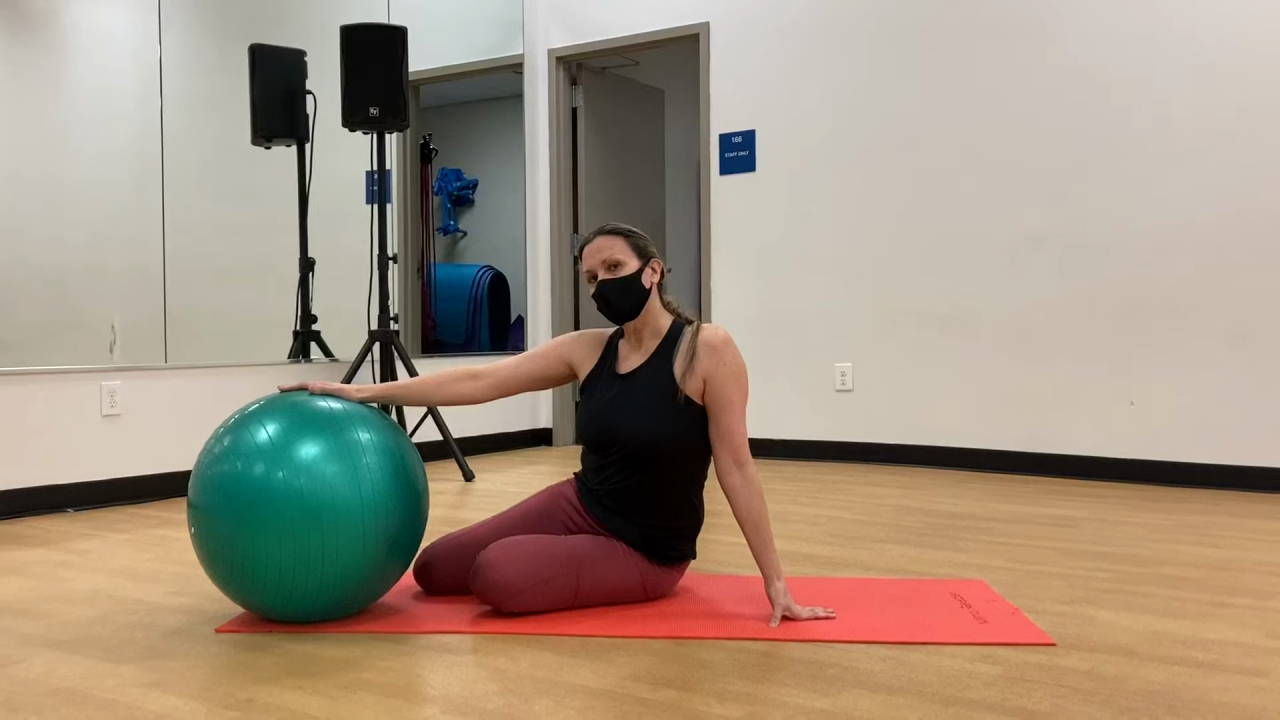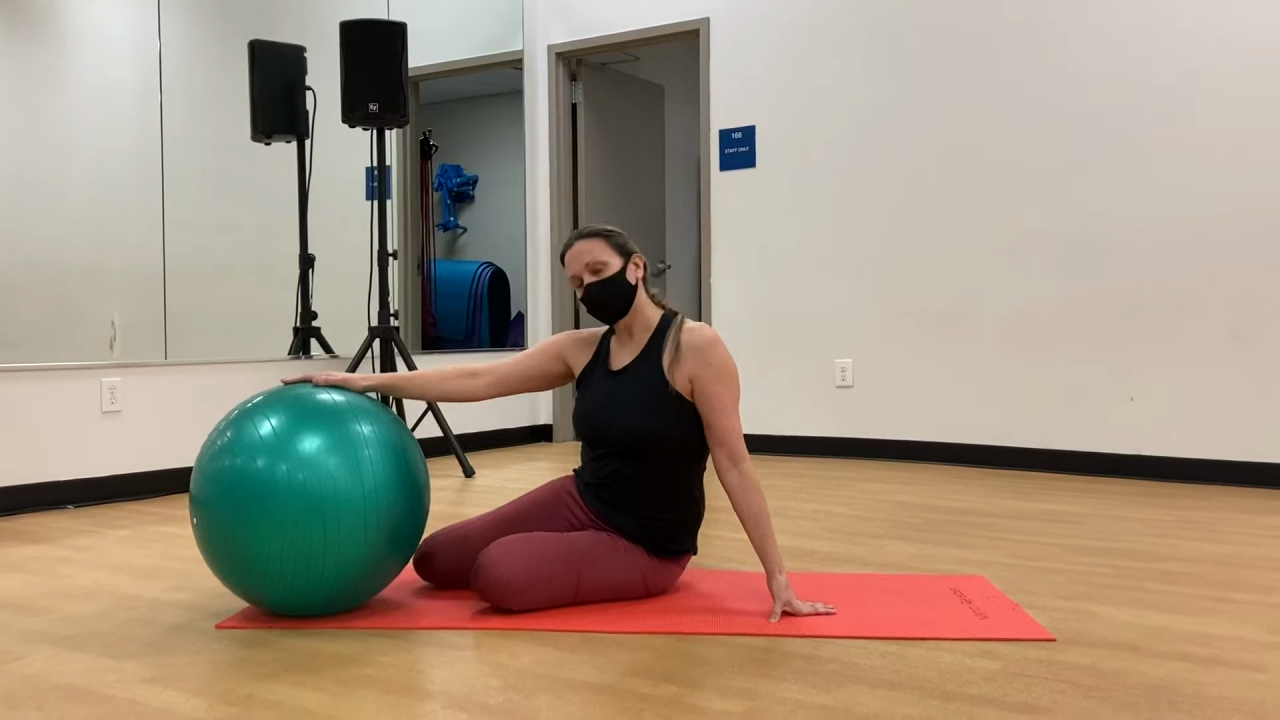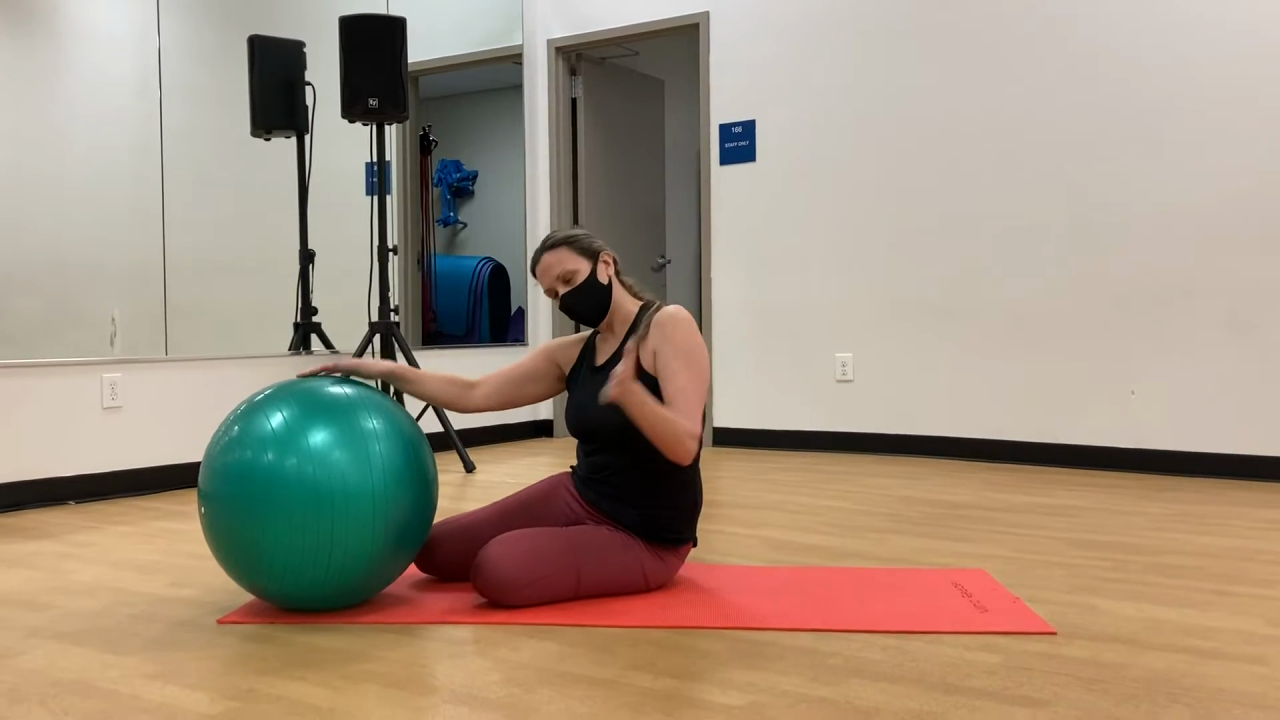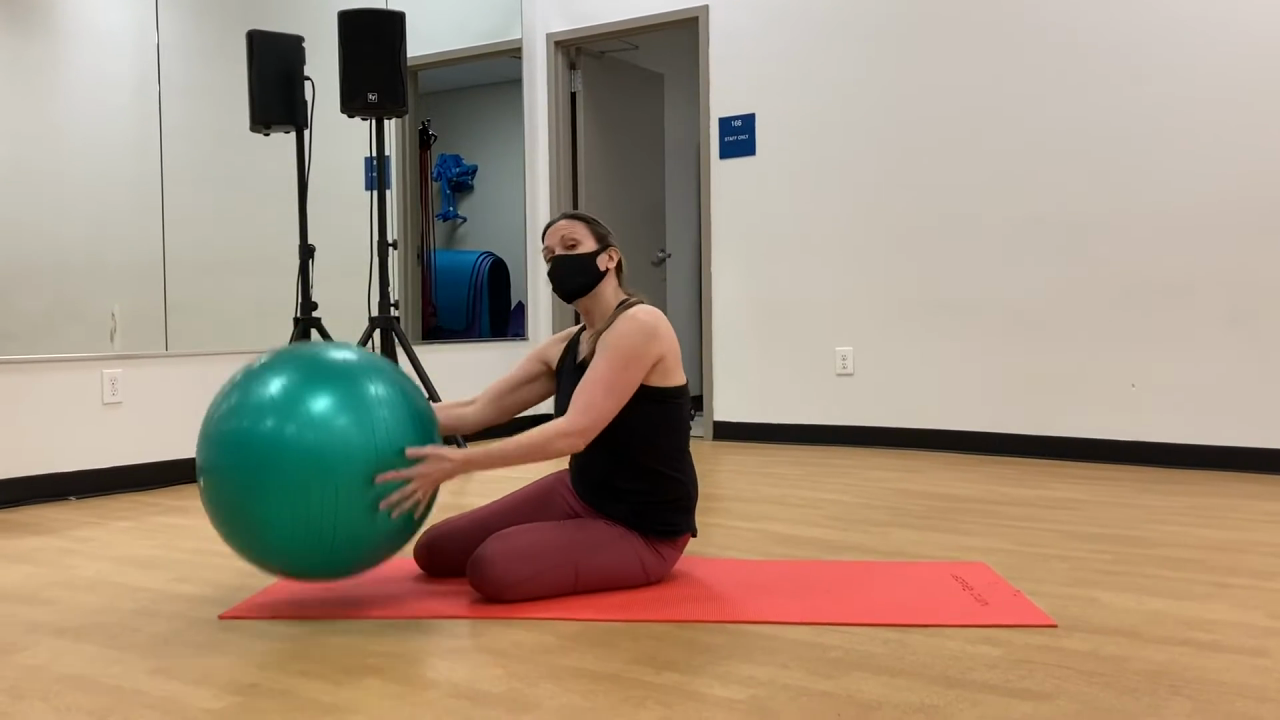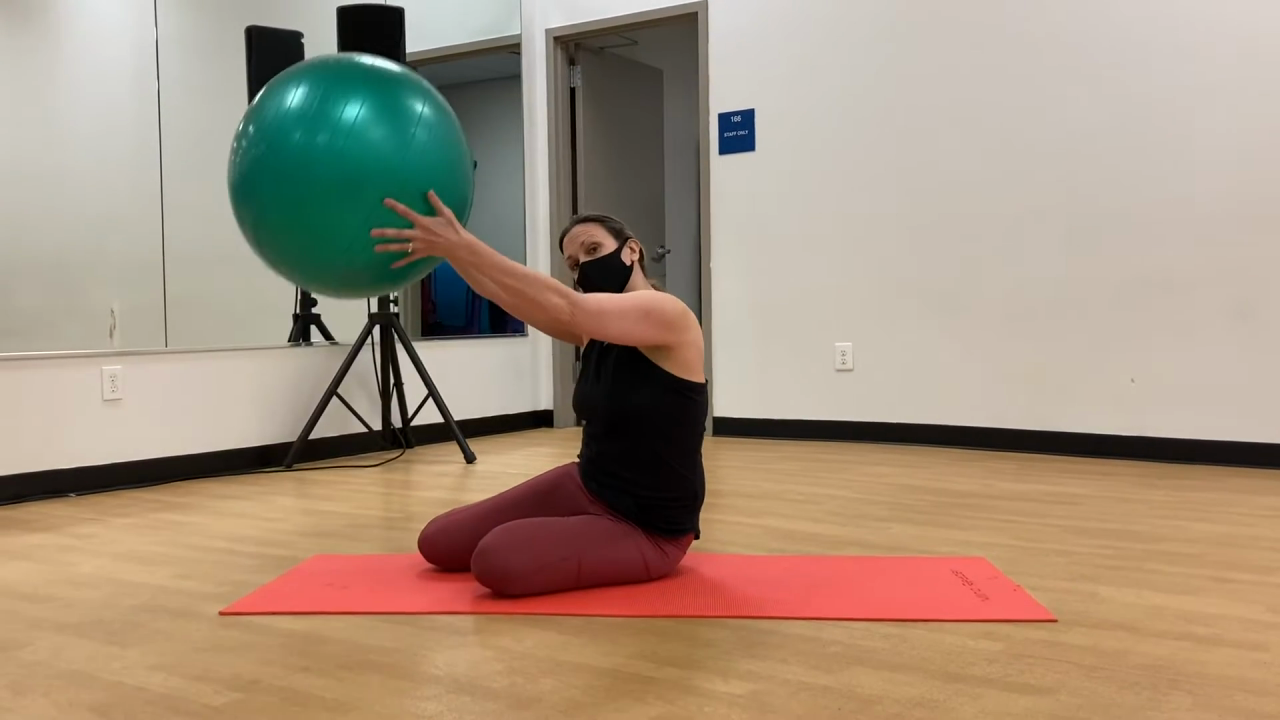
dt=0.7s
person 1, frame 1
left shoulder: (707, 349)
right shoulder: (587, 350)
left elbow: (736, 468)
right elbow: (480, 382)
left wrist: (776, 583)
right wrist: (363, 392)
left hip: (646, 550)
right hip: (579, 507)
left knee: (497, 578)
right knee: (435, 570)
left ankle: (631, 586)
right ankle: (574, 564)
person 1, frame 2
left shoulder: (695, 345)
right shoulder: (580, 348)
left elbow: (734, 463)
right elbow: (479, 381)
left wrist: (777, 575)
right wrist: (368, 381)
left hip: (647, 546)
right hip: (579, 502)
left knee: (499, 576)
right knee: (435, 561)
left ankle: (640, 580)
right ankle: (577, 556)
person 1, frame 3
left shoulder: (670, 326)
right shoulder: (571, 353)
left elbow: (684, 447)
right elbow: (475, 395)
left wrist: (629, 393)
right wrist: (382, 369)
left hip: (645, 538)
right hip: (581, 499)
left knee: (498, 572)
right knee: (436, 552)
right ankle: (576, 551)
person 1, frame 4
left shoulder: (639, 325)
right shoulder: (564, 347)
left elbow: (574, 432)
right elbow: (479, 409)
left wrist: (462, 462)
left hip: (642, 532)
left knee: (493, 569)
right knee: (434, 552)
left ankle: (635, 564)
person 1, frame 5
left shoulder: (670, 315)
right shoulder: (598, 326)
left elbow: (566, 308)
right elbow: (505, 289)
left wrist: (461, 243)
right wrist: (443, 241)
left hip: (647, 528)
right hip: (586, 488)
left knee: (497, 562)
right knee: (438, 545)
left ankle: (634, 561)
right ankle: (581, 536)
